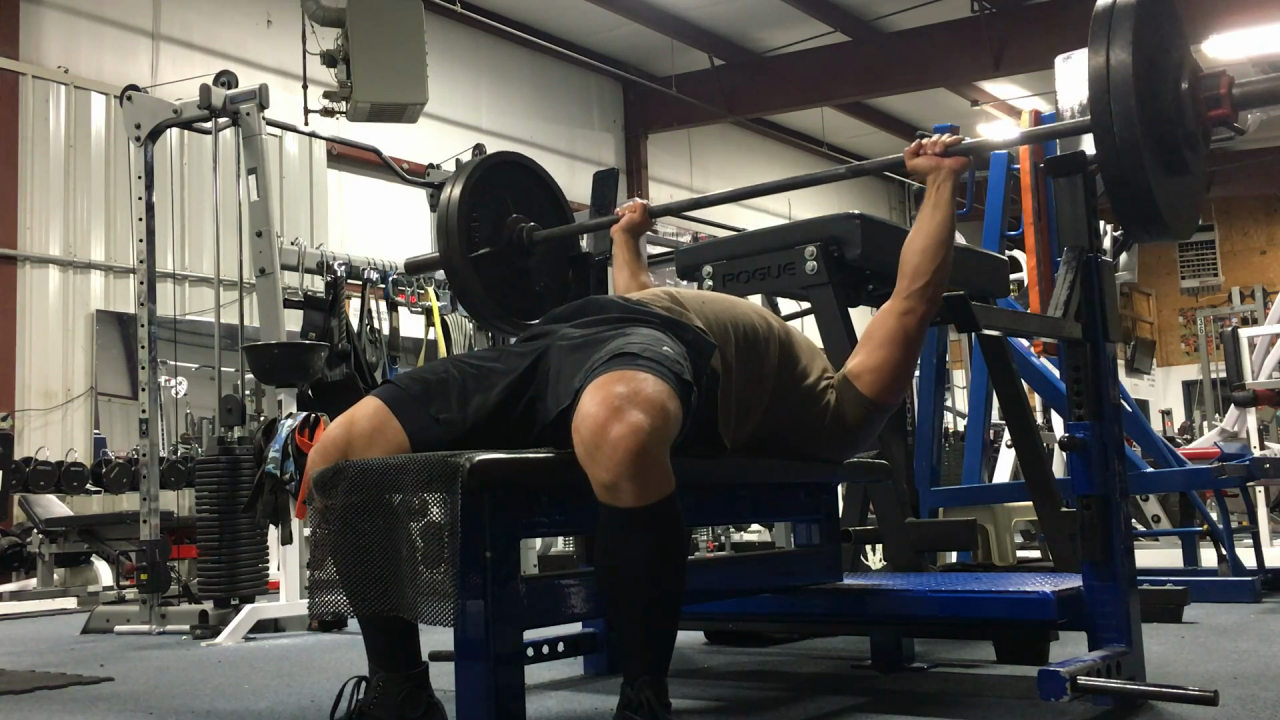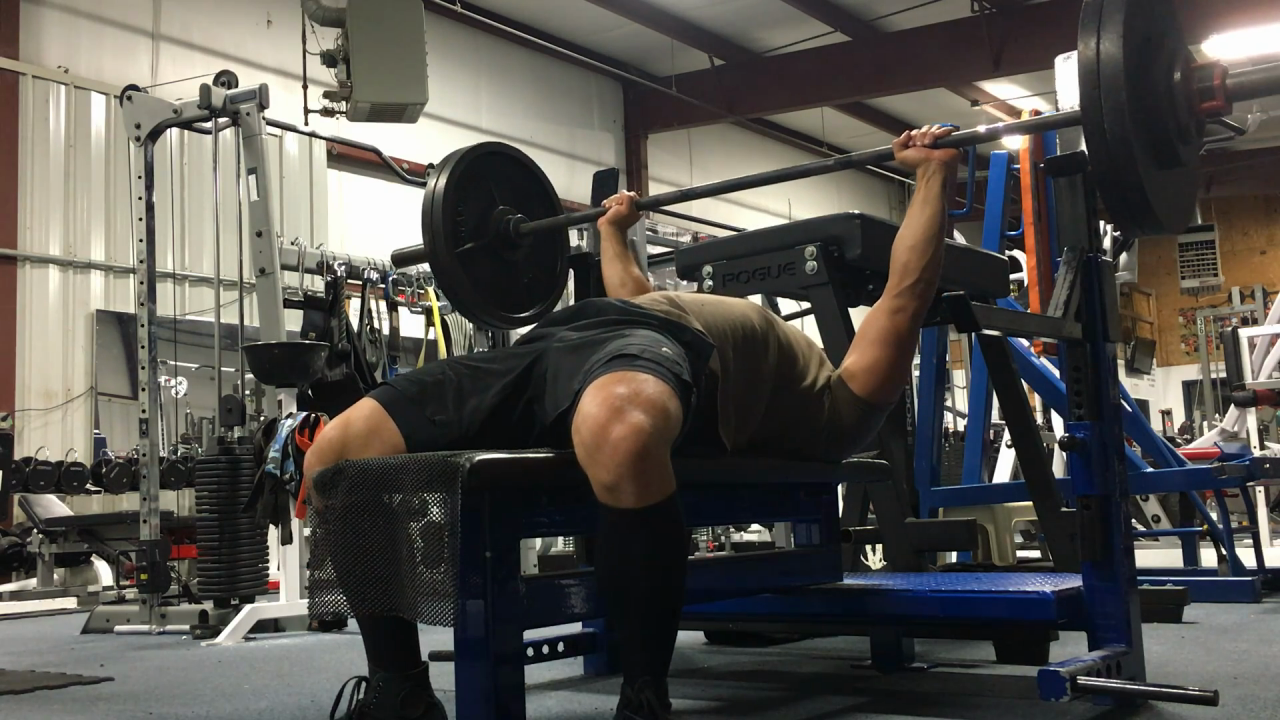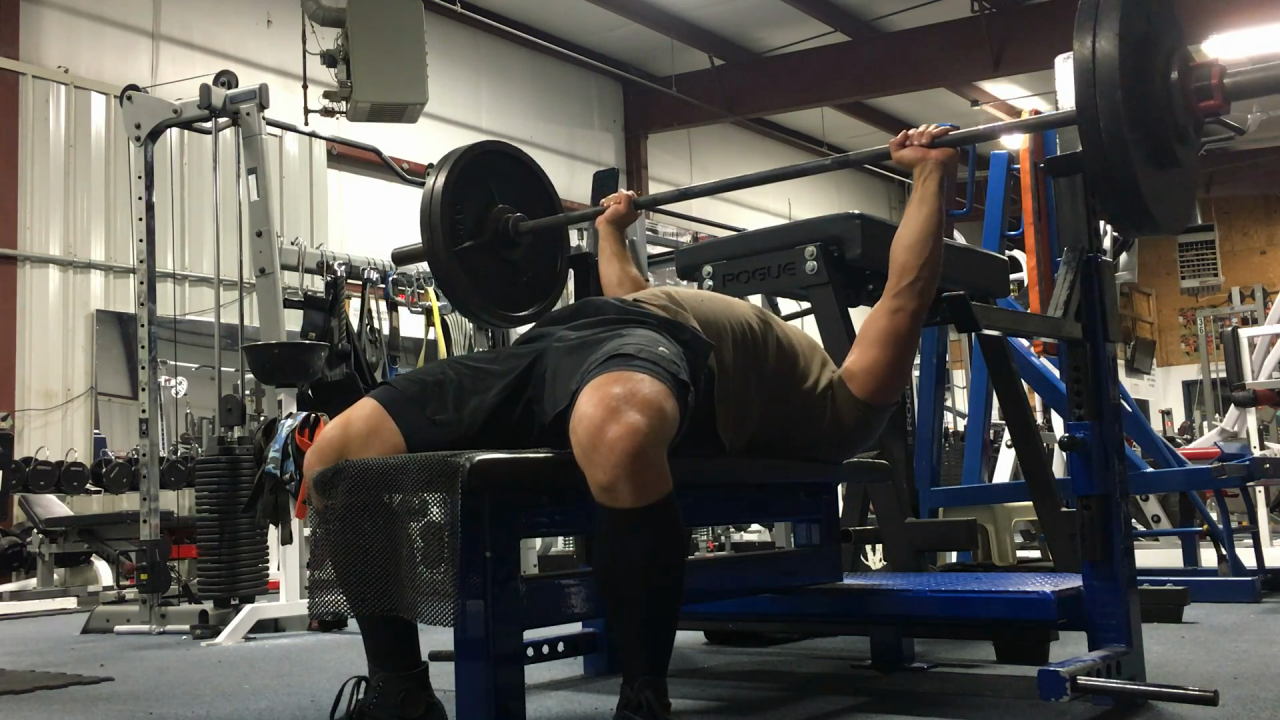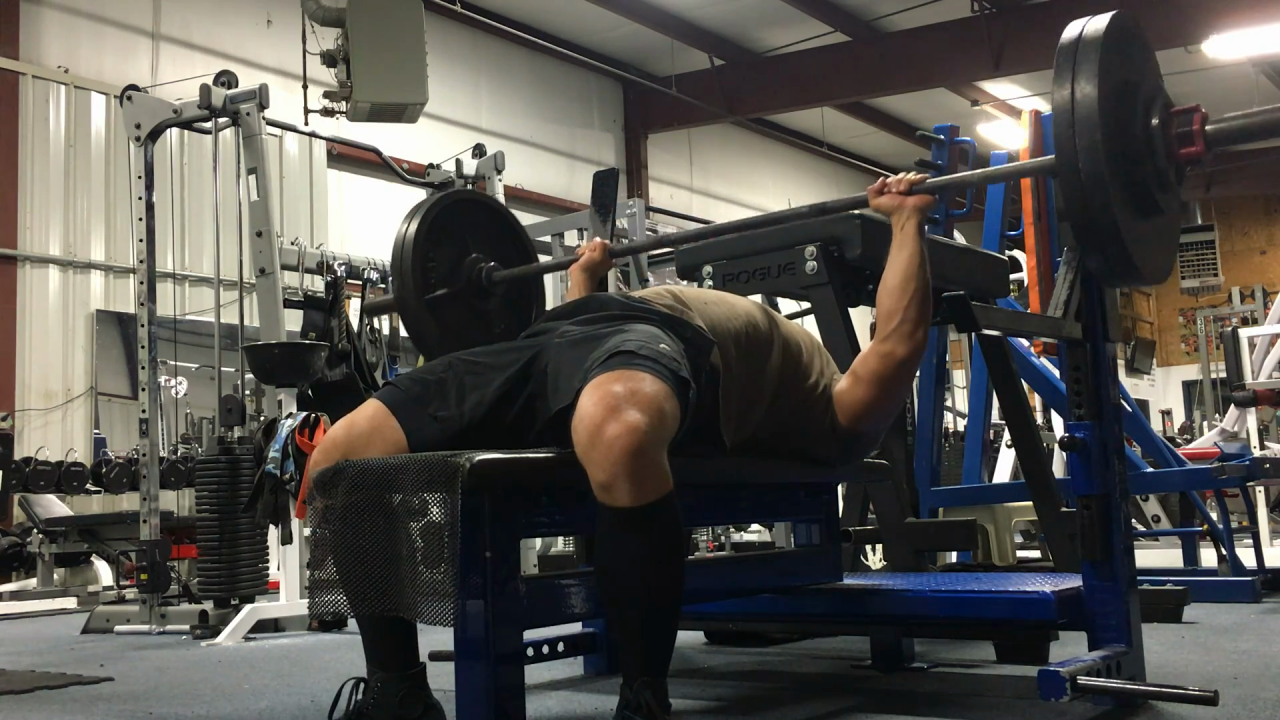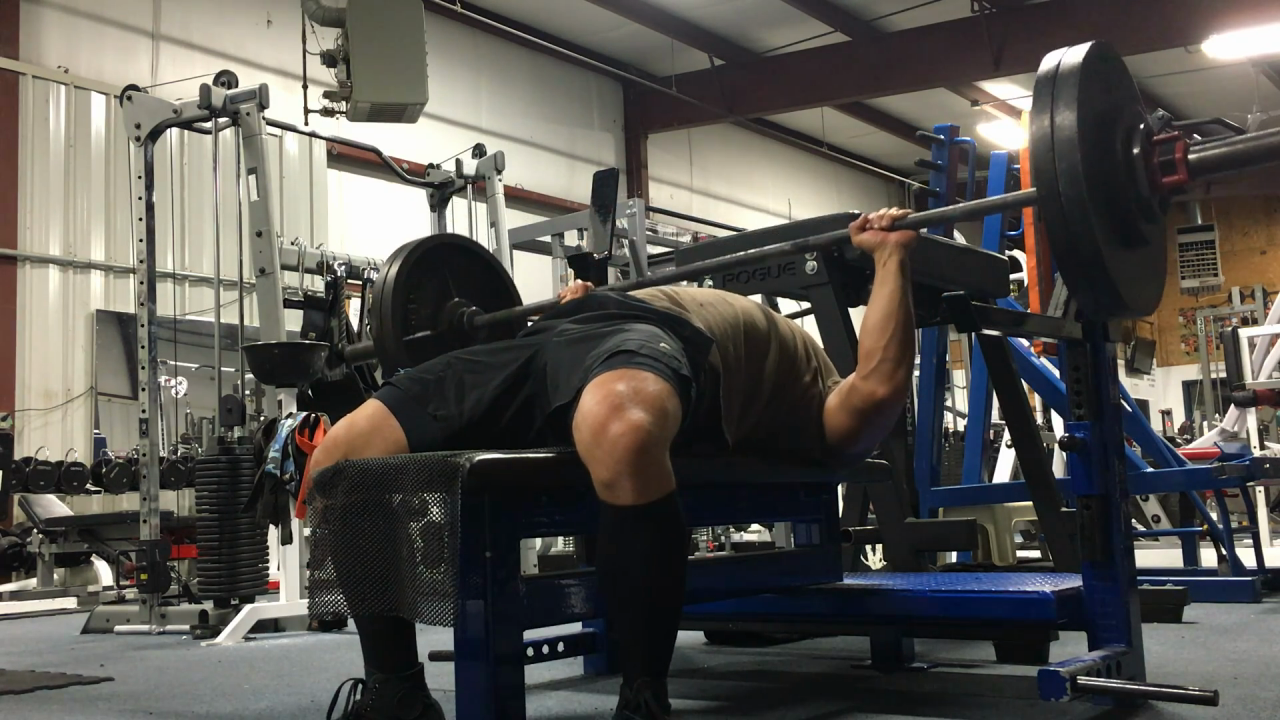
dt=0.5s
person 1, frame 1
left shoulder: (833, 409)
left elbow: (913, 301)
right elbow: (638, 307)
left wrist: (941, 185)
right wrist: (625, 239)
left knee: (618, 432)
right knee: (340, 455)
person 1, frame 2
left shoulder: (833, 411)
left elbow: (905, 297)
right elbow: (636, 306)
left wrist: (933, 174)
right wrist: (612, 231)
left knee: (619, 433)
right knee: (336, 458)
person 1, frame 3
left shoulder: (837, 409)
left elbow: (904, 302)
right elbow: (626, 305)
left wrist: (930, 175)
right wrist: (611, 231)
left knee: (616, 434)
right knee: (337, 456)
person 1, frame 4
left shoulder: (832, 415)
left elbow: (898, 344)
left wrist: (907, 220)
right wrist: (584, 274)
left knee: (616, 434)
right knee: (341, 461)
person 1, frame 5
left shoulder: (827, 409)
left elbow: (881, 384)
left wrist: (889, 259)
right wrist: (568, 310)
left knee: (619, 434)
right knee: (342, 461)
